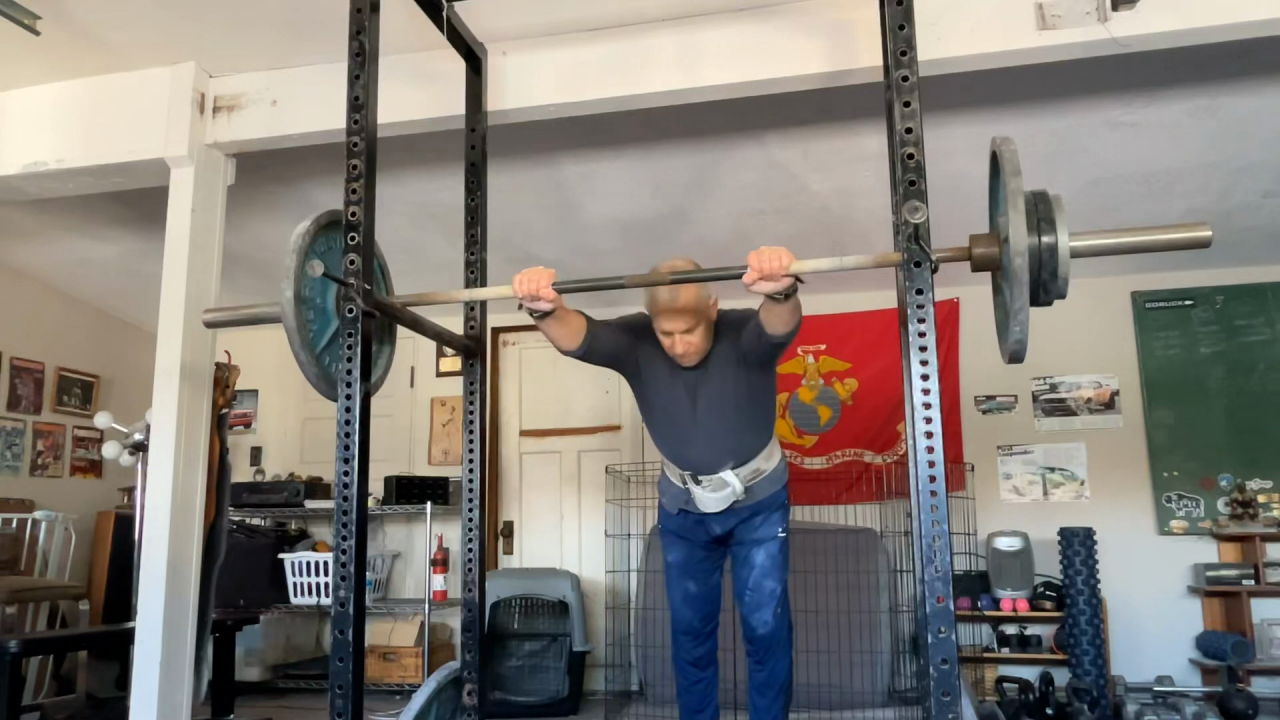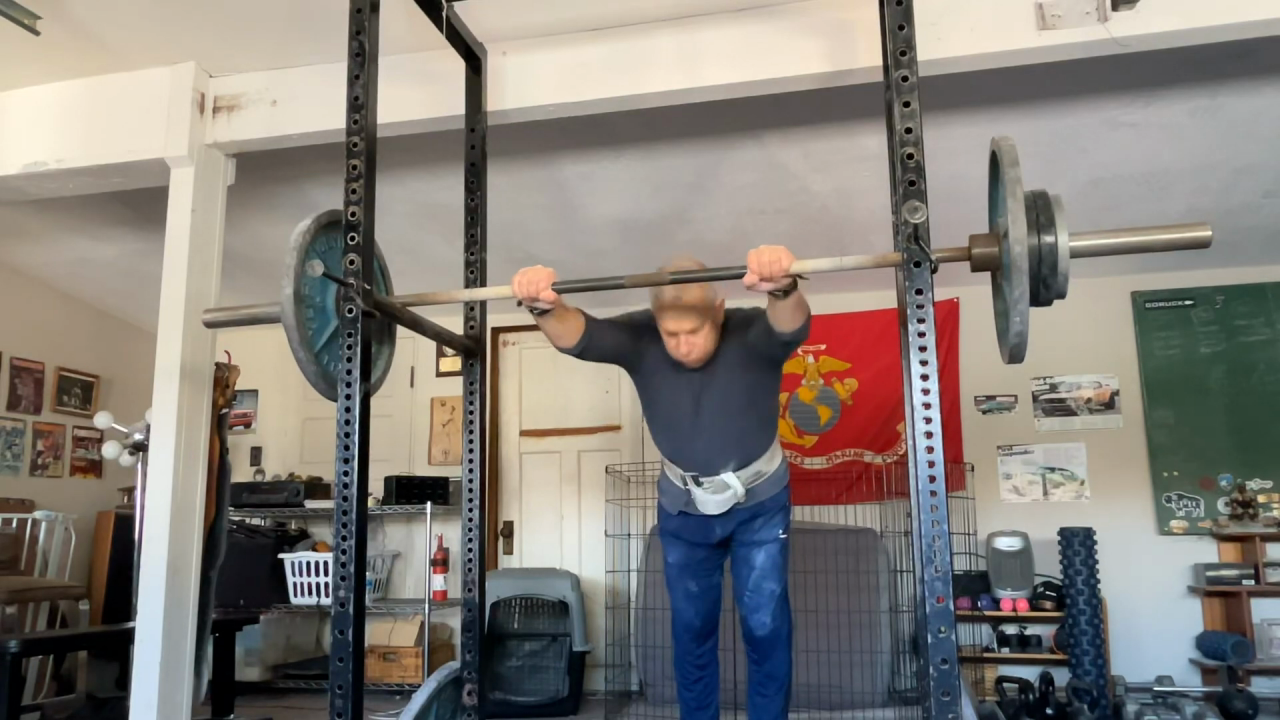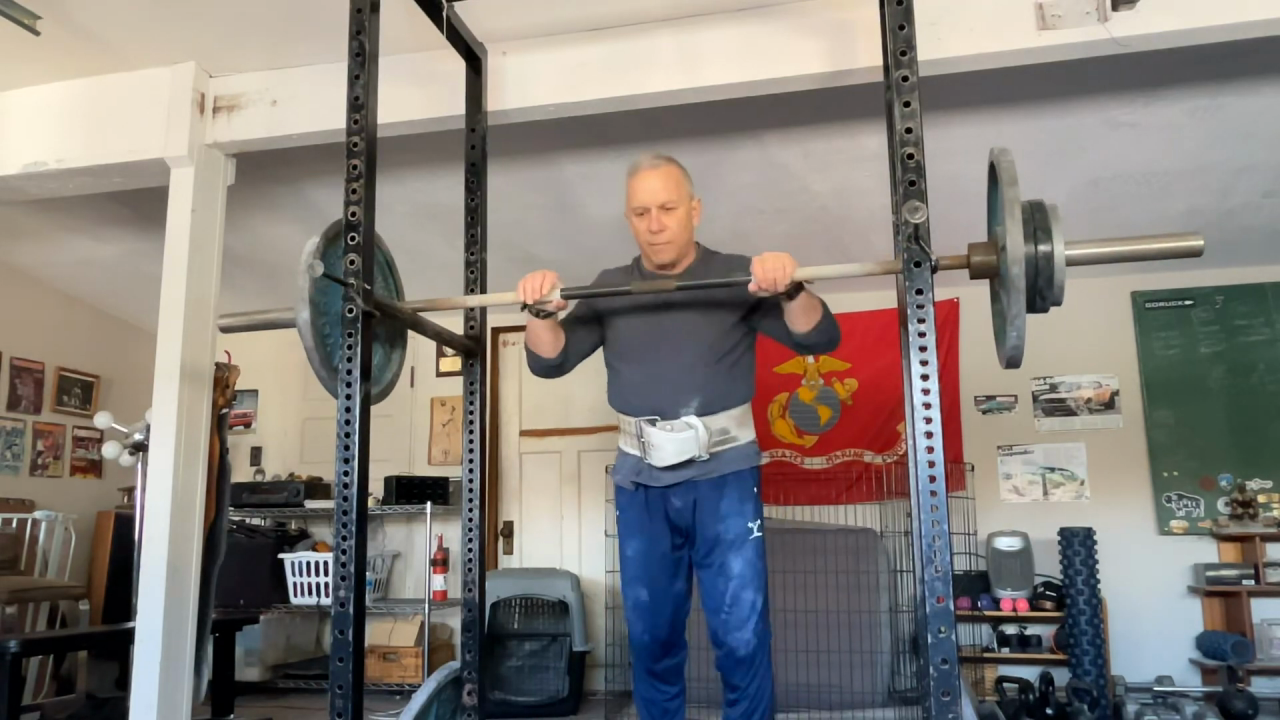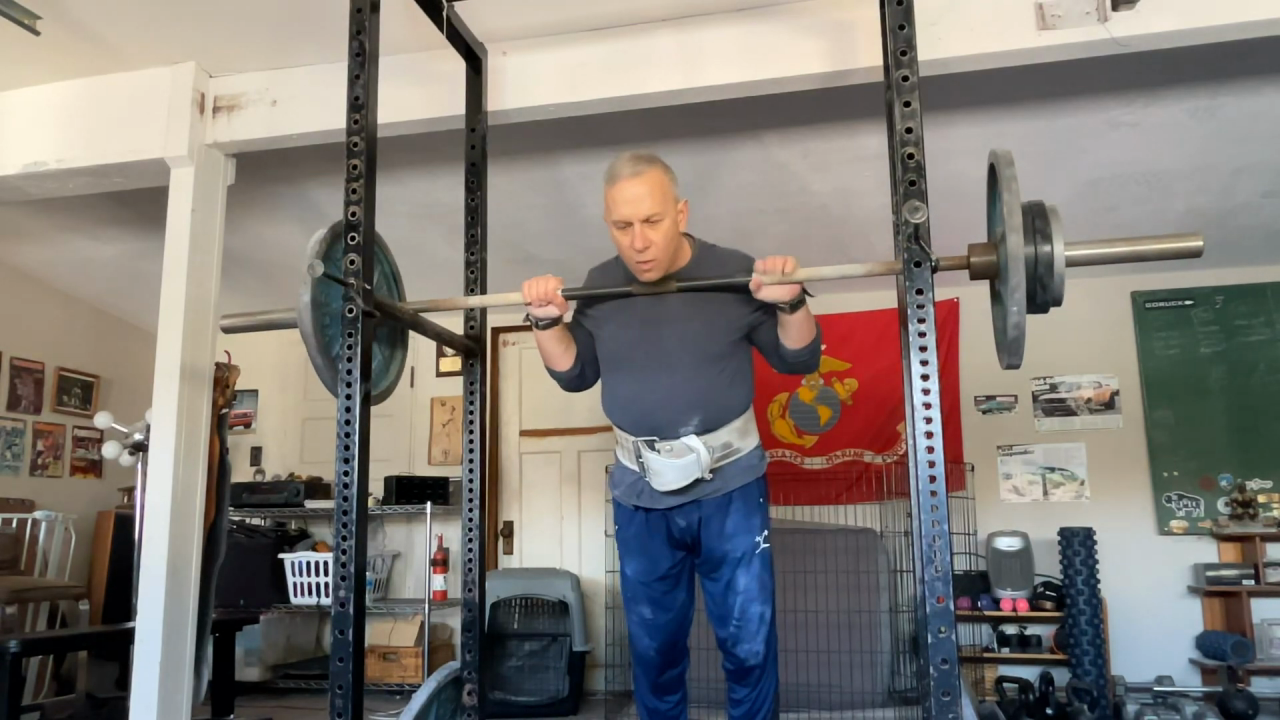
dt=1s
person 1, frame 1
left shoulder: (745, 334)
right shoulder: (636, 341)
left elbow: (781, 324)
right elbow: (577, 337)
left wrist: (780, 290)
right wrist: (544, 309)
left hip: (758, 499)
right hip: (684, 506)
left knee: (765, 621)
right knee: (690, 625)
person 1, frame 2
left shoulder: (752, 335)
right shoulder: (640, 340)
left elbow: (791, 325)
right elbow: (577, 335)
left wrist: (782, 288)
right wrist: (545, 306)
left hip: (759, 503)
right hip: (683, 507)
left knee: (764, 622)
right knee: (691, 626)
person 1, frame 3
left shoulder: (737, 277)
right shoulder: (609, 290)
left elbow: (820, 337)
right elbow: (548, 360)
left wrist: (790, 290)
right wrist: (541, 310)
left hip: (724, 474)
right hip: (641, 481)
left knee: (739, 635)
right knee: (650, 635)
person 1, frame 4
left shoulder: (735, 274)
right shoulder: (601, 286)
left elbow: (800, 361)
right elbow: (575, 374)
left wrist: (789, 303)
right wrist: (546, 320)
left hip: (729, 484)
right hip: (640, 492)
left knee: (748, 640)
right knee: (653, 643)
